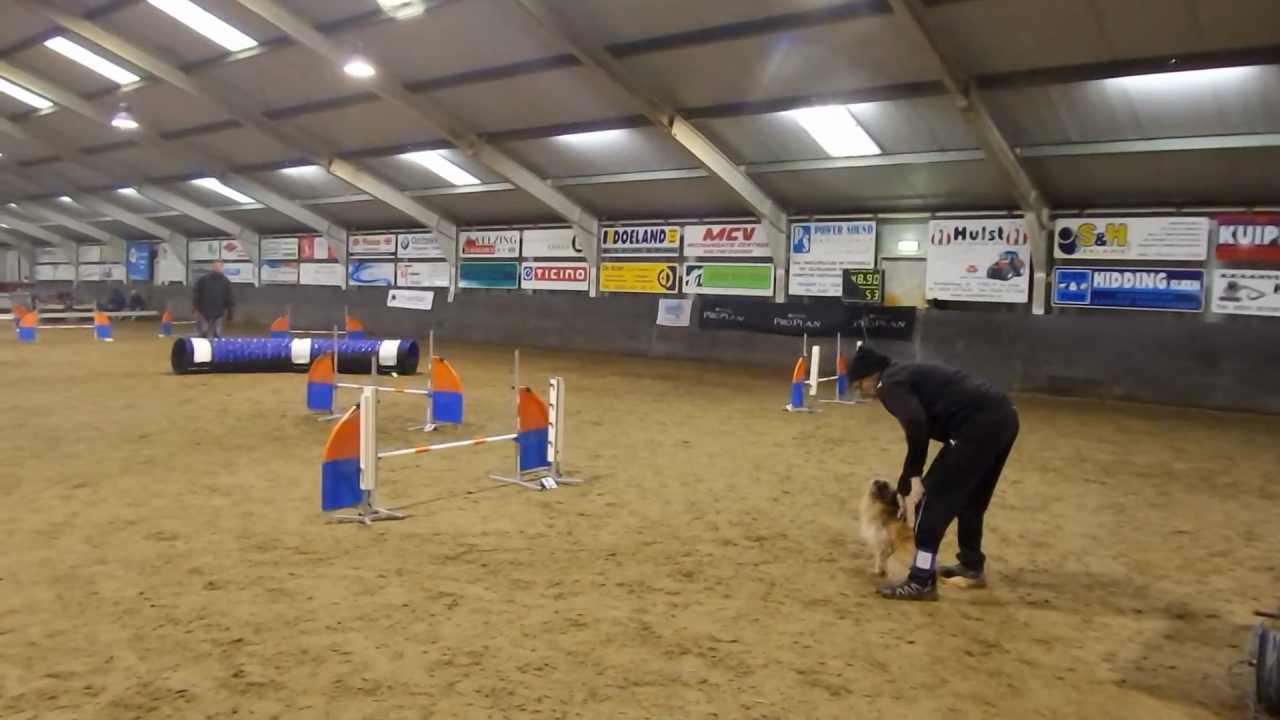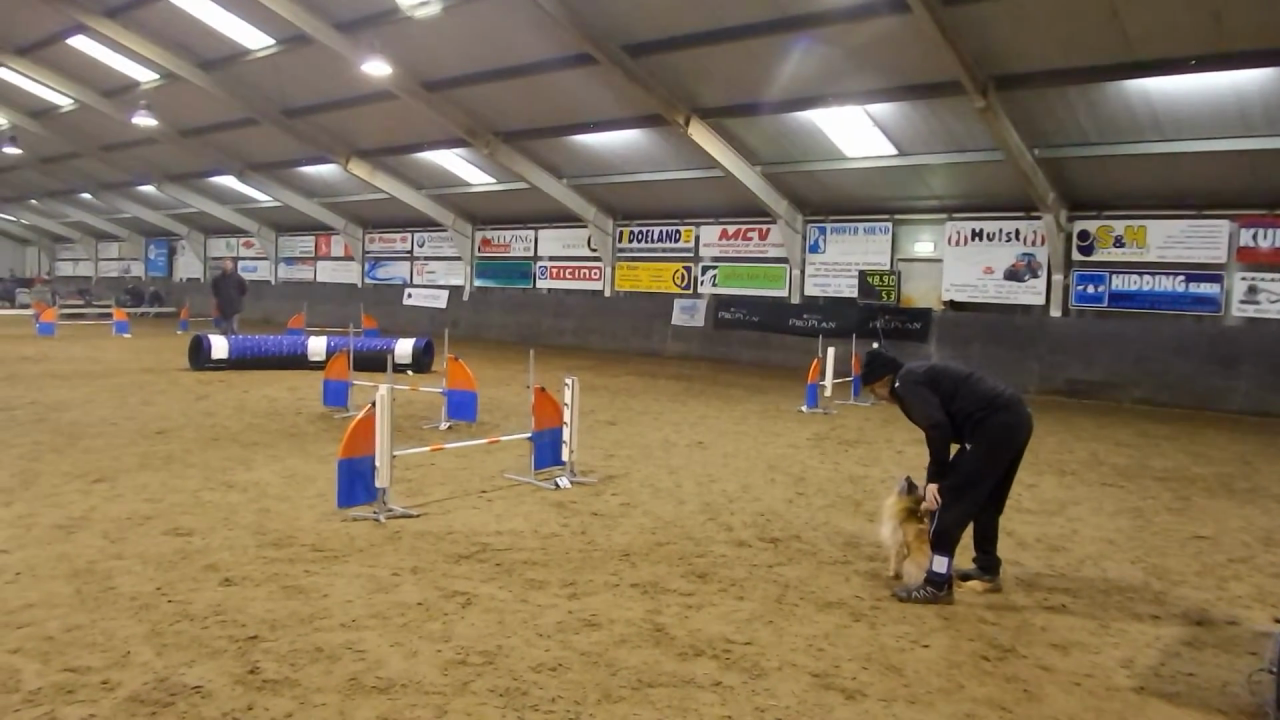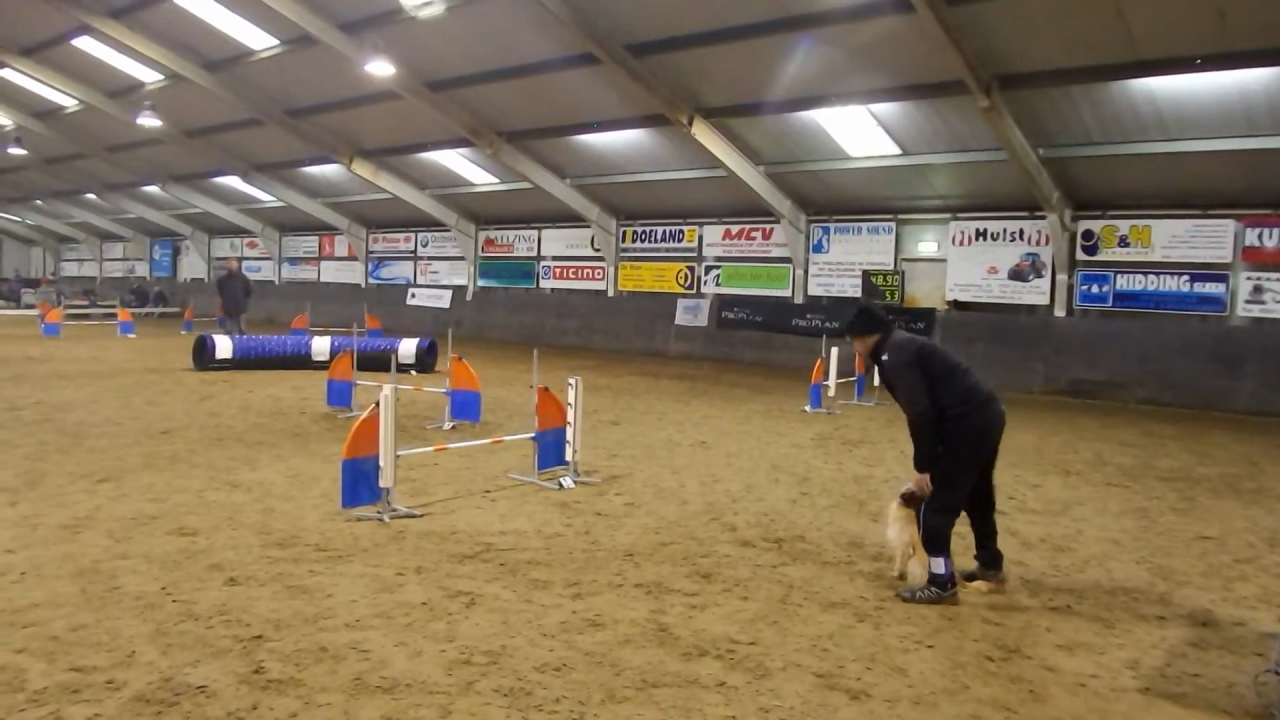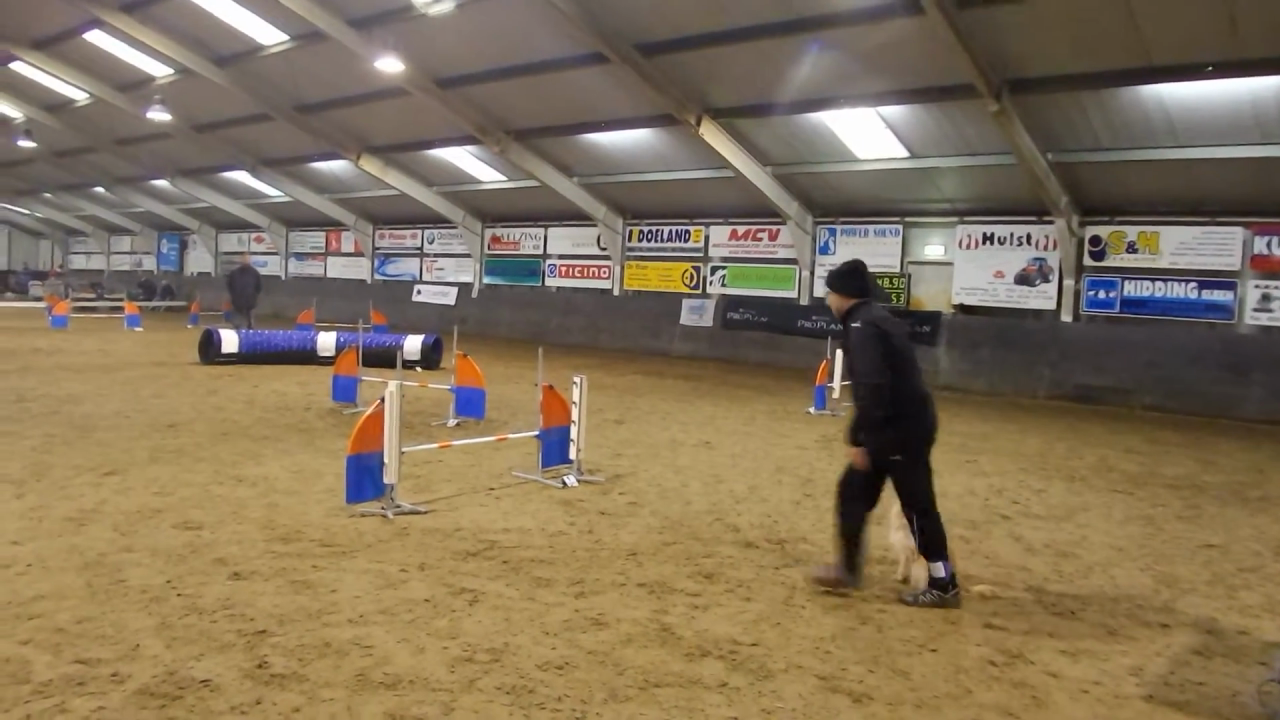
dt=0.4s
person 1, frame 1
left shoulder: (891, 383)
right shoulder: (906, 376)
left elbow: (916, 425)
right elbow: (921, 428)
left wrist: (915, 472)
right wrist: (904, 487)
left hip: (979, 424)
right hip: (1003, 416)
left knee: (933, 496)
right knee: (971, 497)
left ankle: (921, 581)
right ankle: (971, 566)
person 1, frame 2
left shoulder: (907, 383)
right shoulder: (920, 376)
left elbow: (937, 428)
right elbow: (943, 426)
left wrist: (935, 478)
right wrist: (938, 476)
left hip: (994, 426)
right hip: (1016, 418)
left knee: (949, 501)
right knee: (987, 500)
left ankle: (937, 584)
right ankle: (987, 569)
person 1, frame 3
left shoulder: (895, 356)
right shoulder: (902, 347)
left elbow: (919, 412)
left wrist: (922, 466)
right wrist: (925, 461)
left hip: (966, 422)
right hip: (986, 414)
left knee: (935, 502)
right knee: (975, 497)
left ankle: (941, 584)
right ankle: (991, 566)
person 1, frame 4
left shoulder: (863, 327)
right shoulder: (876, 318)
left elbow: (873, 387)
left wrist: (856, 439)
left hip: (903, 425)
right hip: (898, 422)
left knee: (918, 504)
right knee: (853, 491)
left ankle: (945, 586)
right ankle: (847, 569)
